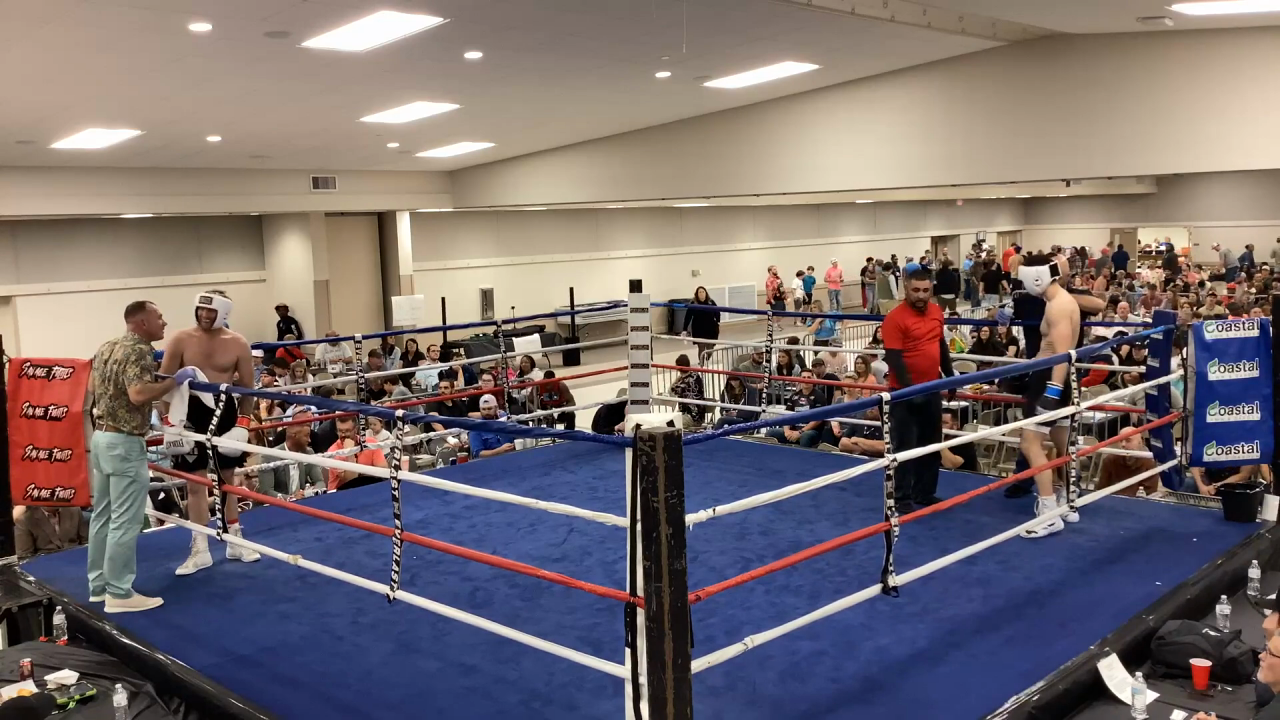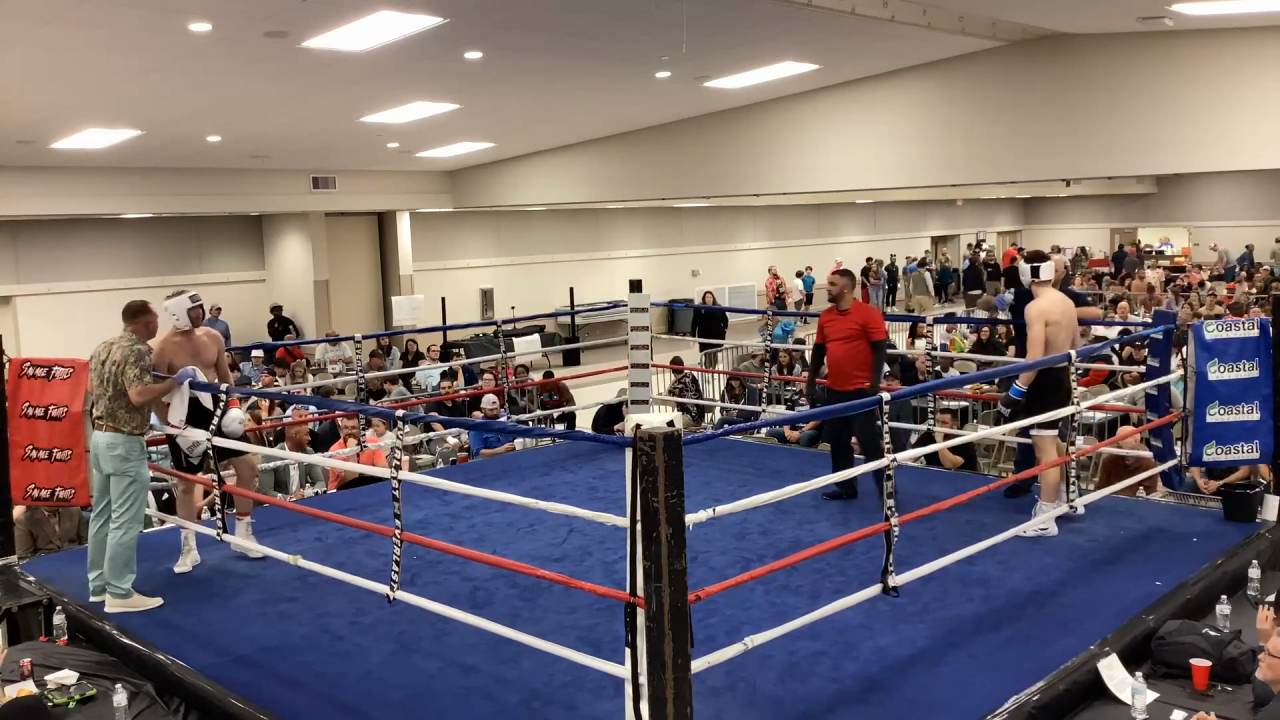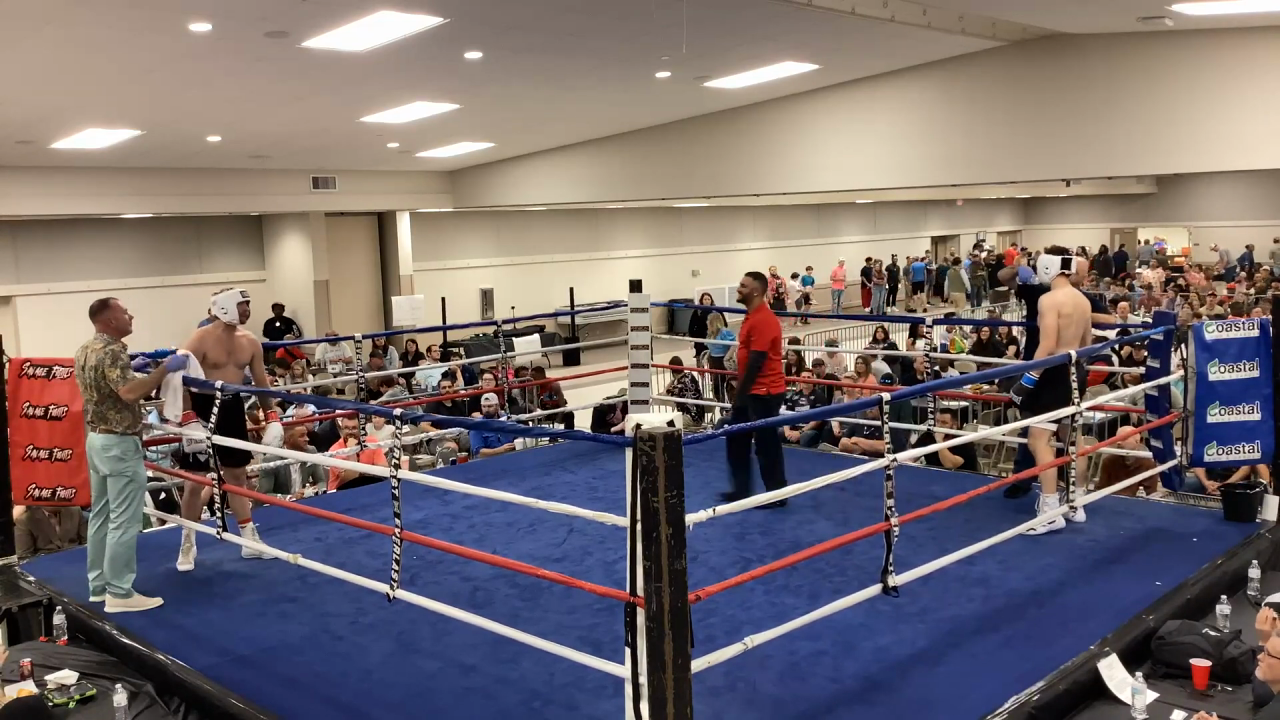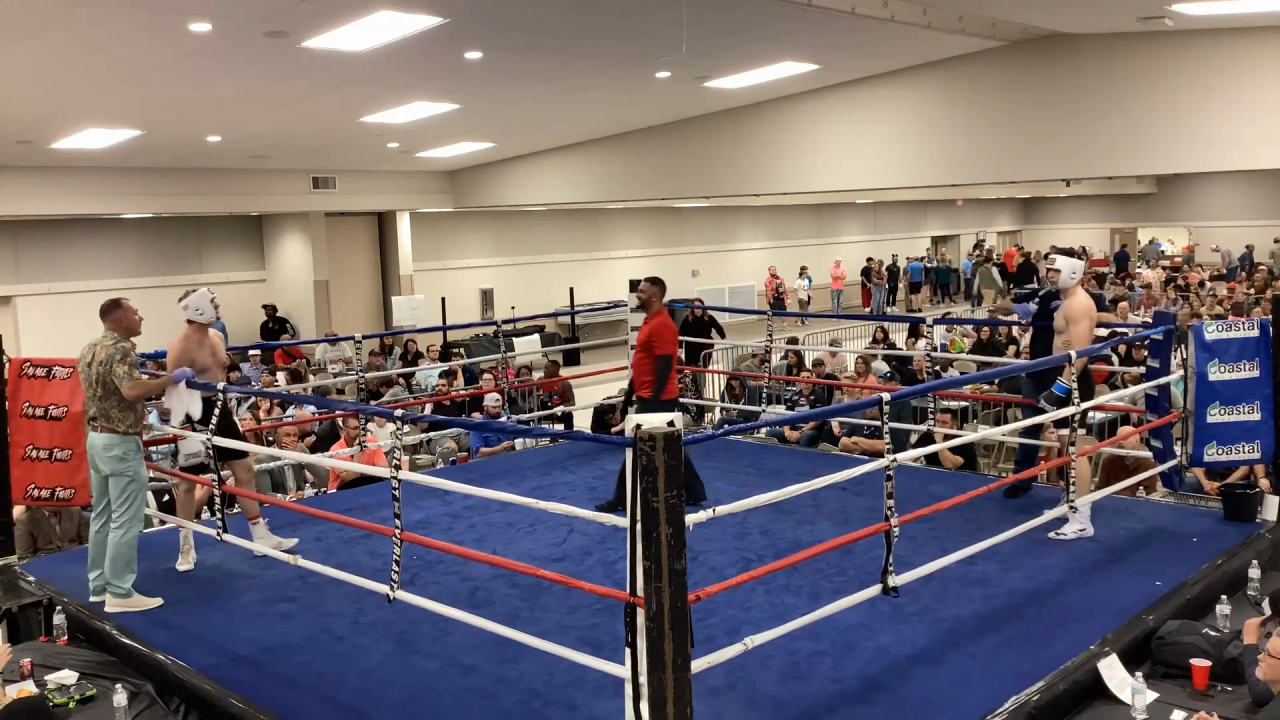
dt=1s
person 1, frame 1
left shoulder: (107, 347)
right shoulder: (138, 351)
left elbow: (93, 387)
right elbow: (139, 394)
right wrist: (176, 380)
left hip: (100, 437)
right hip: (125, 443)
left knee: (103, 515)
right knee: (125, 521)
left ankle: (99, 584)
right ankle: (119, 593)
person 1, frame 2
left shoulder: (103, 348)
right shoulder: (136, 352)
right elbow: (139, 396)
right wrist: (176, 380)
left hip: (99, 437)
right hip: (125, 443)
left knee: (102, 515)
right knee: (125, 521)
left ankle: (99, 584)
right ankle: (119, 593)
person 1, frame 3
left shoulder: (85, 351)
right shoulder: (112, 352)
right elbow: (130, 393)
left wrist: (129, 368)
right wrist: (166, 368)
left hip: (96, 439)
right hip: (119, 444)
left knee: (102, 515)
right knee: (124, 520)
left ankle: (99, 584)
right ankle: (119, 593)
person 1, frame 4
left shoulder: (89, 350)
right shoulder: (120, 350)
right elbow: (132, 390)
right wrist: (172, 378)
left hip: (97, 438)
right hip: (120, 443)
left knee: (102, 515)
right knee: (126, 520)
left ankle: (99, 584)
right ankle: (119, 593)
person 2, frame 1
left shoulder: (1056, 306)
right shoulder: (1063, 301)
left elbow: (1063, 355)
left wrist: (1052, 393)
left hip: (1050, 380)
right hip: (1056, 380)
left knee: (1030, 444)
right knee: (1063, 445)
left ankle: (1049, 514)
right ankle: (1067, 504)
person 2, frame 2
left shoulder: (1036, 308)
right shoulder: (1067, 302)
left elbow: (1034, 358)
right elbow: (1075, 343)
left wrist: (1015, 393)
left hip: (1045, 380)
right hip: (1063, 376)
left knee: (1044, 450)
right knee: (1053, 443)
left ankle: (1045, 521)
person 2, frame 3
left shoulder: (1049, 299)
right shoulder: (1082, 299)
left elbow: (1047, 347)
left wrist: (1027, 380)
left hip: (1055, 373)
right hip: (1075, 371)
left knee: (1038, 440)
left ankle: (1051, 512)
right ankle: (1075, 506)
person 2, frame 4
left shoulder: (1079, 304)
right shoulder: (1066, 300)
left elbow: (1080, 353)
left wrist: (1059, 387)
left hip: (1073, 380)
right hip: (1062, 376)
right knee: (1068, 443)
left ankle: (1082, 521)
person 3, frame 1
left shoulder: (238, 344)
right shoulder: (181, 340)
left elbow: (247, 386)
left wrist: (244, 423)
right wrist: (170, 420)
left hip: (224, 411)
right hip: (190, 412)
left knee: (227, 479)
right knee: (195, 485)
left ankle: (235, 543)
right ankle: (199, 551)
person 3, frame 2
left shoulder: (212, 337)
right shoulder: (163, 348)
left wrist: (232, 405)
right wrist: (175, 428)
left hip: (215, 407)
right hip: (185, 414)
left knee: (248, 466)
right knee: (187, 483)
left ankle: (244, 536)
right ankle: (189, 549)
person 3, frame 3
left shoulder: (250, 341)
right shoulder: (200, 340)
left elbow: (261, 381)
left wrist: (272, 418)
left hip: (233, 408)
right hip: (202, 408)
left knee: (237, 477)
right knee: (194, 482)
left ankle: (251, 541)
right ankle: (188, 545)
person 3, frame 4
left shoulder: (216, 337)
right shoulder: (181, 347)
left hip: (220, 408)
right hip: (195, 414)
left knee: (244, 470)
right knee: (188, 483)
left ankle: (261, 537)
right ankle: (186, 548)
person 4, frame 1
left shoulder: (936, 312)
right shoulder: (896, 318)
right elbow: (894, 359)
left wrist: (949, 376)
right wrist: (910, 390)
left hip: (931, 390)
left knee: (930, 444)
right knee: (905, 446)
left ankle: (925, 493)
right ankle: (903, 498)
person 4, frame 2
left shoulder: (868, 314)
right shoulder: (826, 316)
left elbow: (881, 350)
right elbow: (819, 351)
left wrist: (875, 383)
right wrist: (811, 381)
left hip: (860, 389)
right hip: (833, 389)
left knee: (869, 439)
right knee: (836, 440)
right ankle: (846, 487)
person 4, frame 3
left shoulder: (762, 319)
right shoulder: (752, 317)
left elbow: (756, 361)
left wrist: (741, 395)
right wrist: (741, 393)
left hip: (764, 393)
right hip: (753, 392)
left knee: (766, 444)
right knee: (736, 438)
right ankle: (741, 489)
person 4, frame 4
left shoulder: (660, 325)
right shoulder: (651, 321)
left elbow: (663, 367)
left wrist: (654, 403)
right wrist: (631, 391)
left hip: (657, 399)
right hip: (650, 396)
left ankle: (622, 500)
right ankle: (694, 492)
